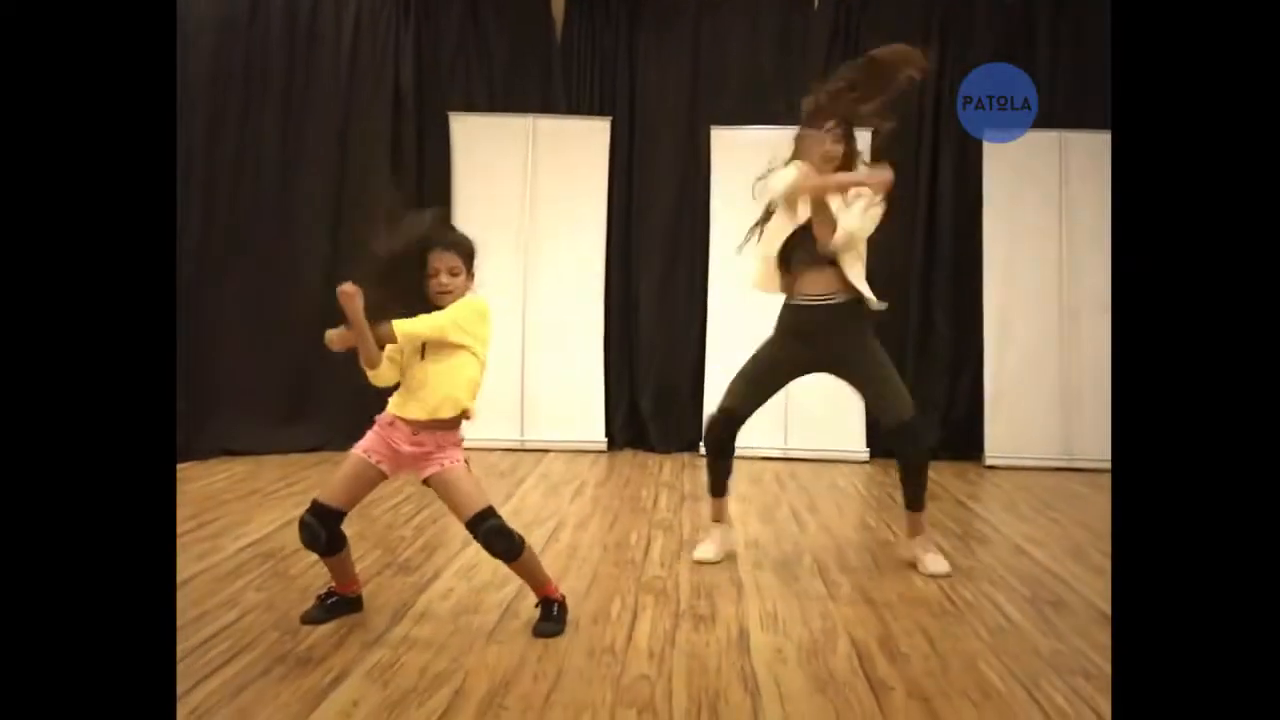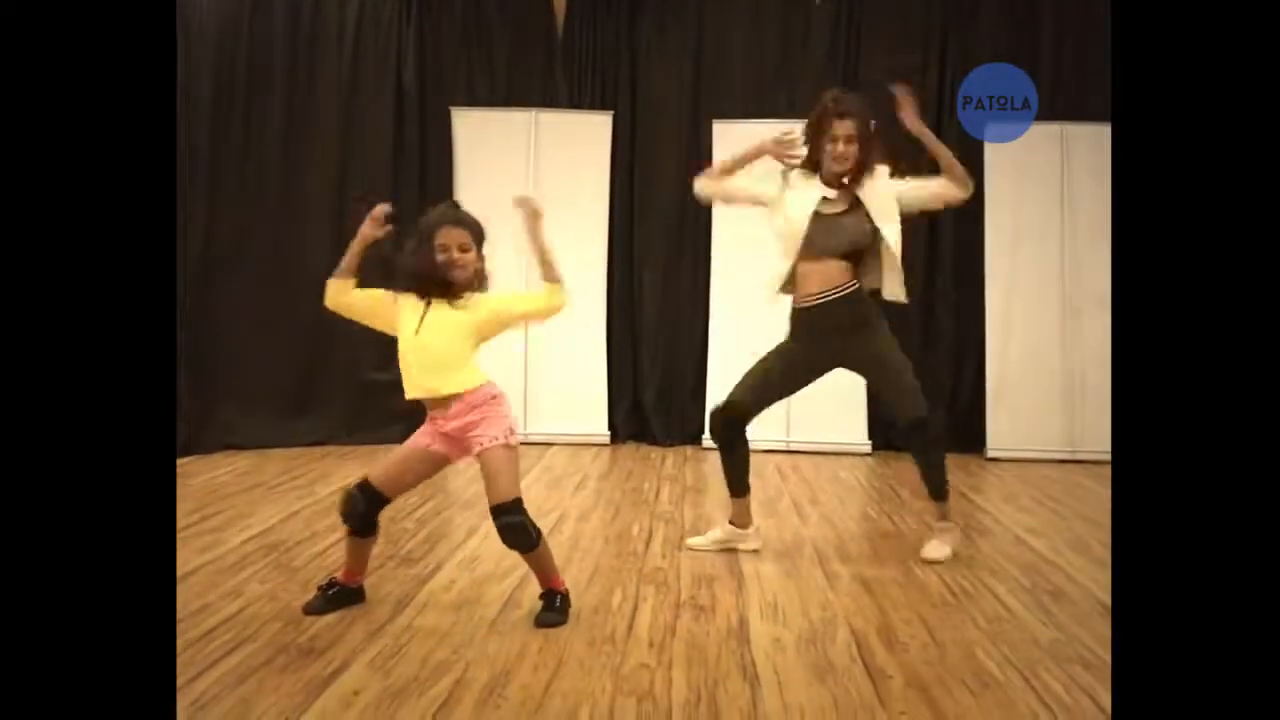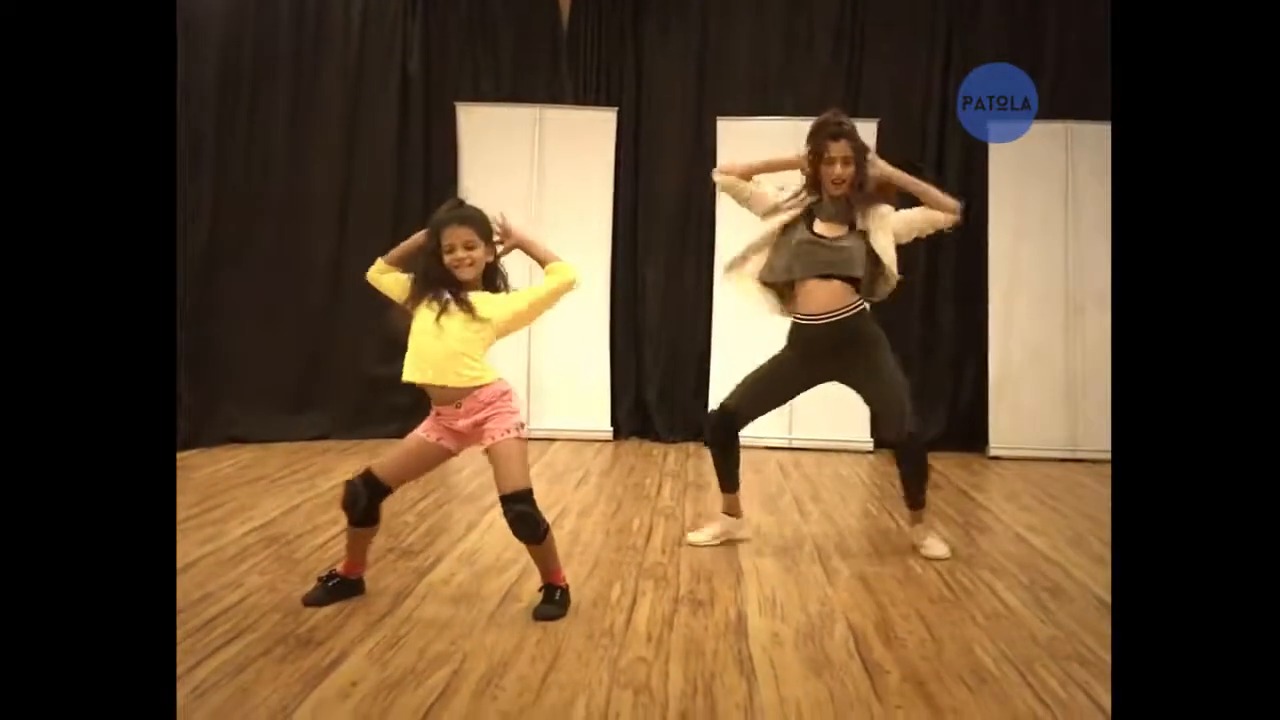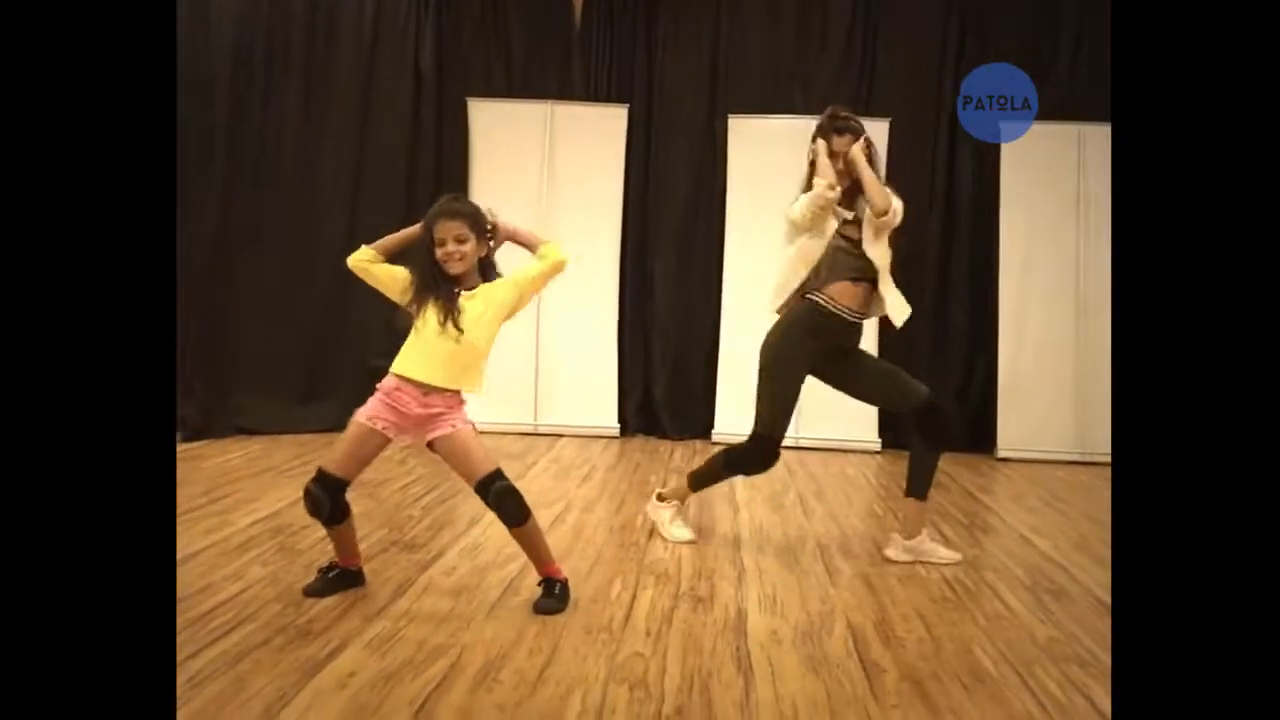
dt=0.3s
person 1, frame 1
left shoulder: (868, 193)
right shoulder: (787, 181)
left elbow: (855, 208)
right elbow: (797, 183)
left hip: (851, 336)
right hip: (796, 334)
left knee: (908, 434)
right knee: (720, 426)
left ankle: (918, 538)
right ankle: (718, 526)
person 1, frame 2
left shoulder: (879, 190)
right shoulder: (791, 188)
left elbow: (960, 189)
right elbow: (704, 186)
left wrist: (919, 131)
right wrist: (761, 150)
left hip: (863, 328)
right hip: (808, 334)
left knee: (919, 425)
right knee: (726, 418)
left ankle: (943, 525)
right ankle: (741, 524)
person 1, frame 3
left shoulder: (877, 218)
right shoulder: (790, 207)
left elbow: (950, 213)
right elbow: (725, 176)
left wrist: (891, 175)
right wrist: (792, 161)
left hip: (862, 342)
right hip: (805, 347)
left knee: (906, 442)
right knee: (719, 423)
left ankle: (917, 522)
right ankle: (729, 517)
person 1, frame 4
left shoulder: (876, 210)
right shoulder: (810, 208)
left elbow: (886, 213)
right elbow: (827, 192)
left wrist: (861, 162)
right wrist: (821, 157)
left hip: (844, 346)
right hip: (801, 332)
left knee: (930, 411)
right knee: (760, 451)
left ankle: (910, 536)
right ankle: (671, 499)
person 2, frame 1
left shoulder: (476, 311)
right shoulder: (410, 333)
left elbow: (414, 328)
right elbow: (381, 374)
left wrist: (356, 331)
right wrist: (358, 322)
left hip: (440, 445)
right hip: (390, 434)
left knee: (491, 530)
right knee: (316, 524)
left ankle: (551, 599)
right ankle: (347, 592)
person 2, frame 2
left shoulder: (485, 306)
right shoulder: (404, 305)
left elbow: (552, 300)
right elbow: (336, 298)
left wrist: (535, 235)
right wrist: (362, 241)
left hip: (481, 412)
right hip: (438, 424)
left knee: (511, 519)
right knee: (360, 500)
left ankle: (554, 591)
right ankle: (349, 583)
person 2, frame 3
left shoulder: (502, 305)
right shoulder: (425, 295)
left elbow: (564, 277)
right elbow: (378, 272)
left wrist: (522, 241)
right wrist: (421, 239)
left hip: (491, 409)
right hip: (442, 417)
left knee: (520, 508)
right knee: (362, 491)
left ankle: (556, 585)
right ankle: (350, 574)
person 2, frame 4
left shoulder: (499, 295)
right shoulder: (421, 289)
left elbow: (555, 258)
right elbow: (360, 261)
left wrist: (508, 232)
right wrist: (416, 231)
left hip: (445, 409)
right hip: (393, 399)
left knee: (498, 491)
right knee: (321, 491)
left ankle: (553, 578)
right ankle: (348, 566)
